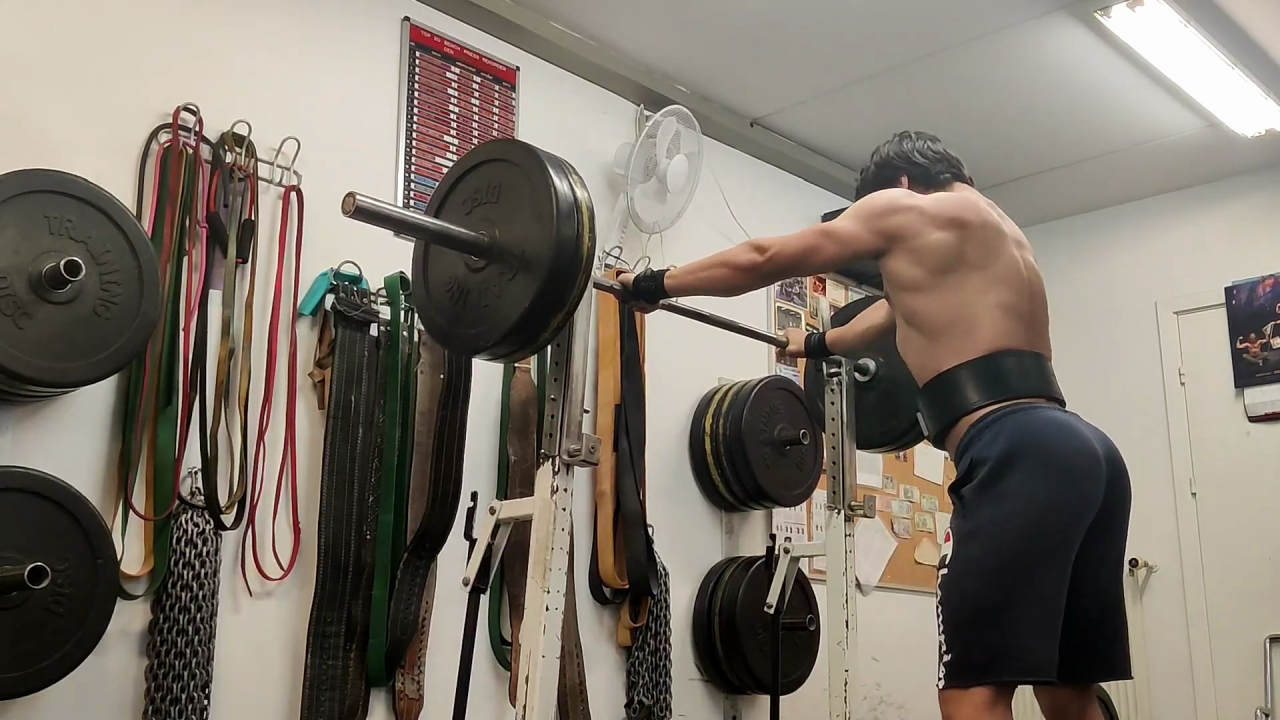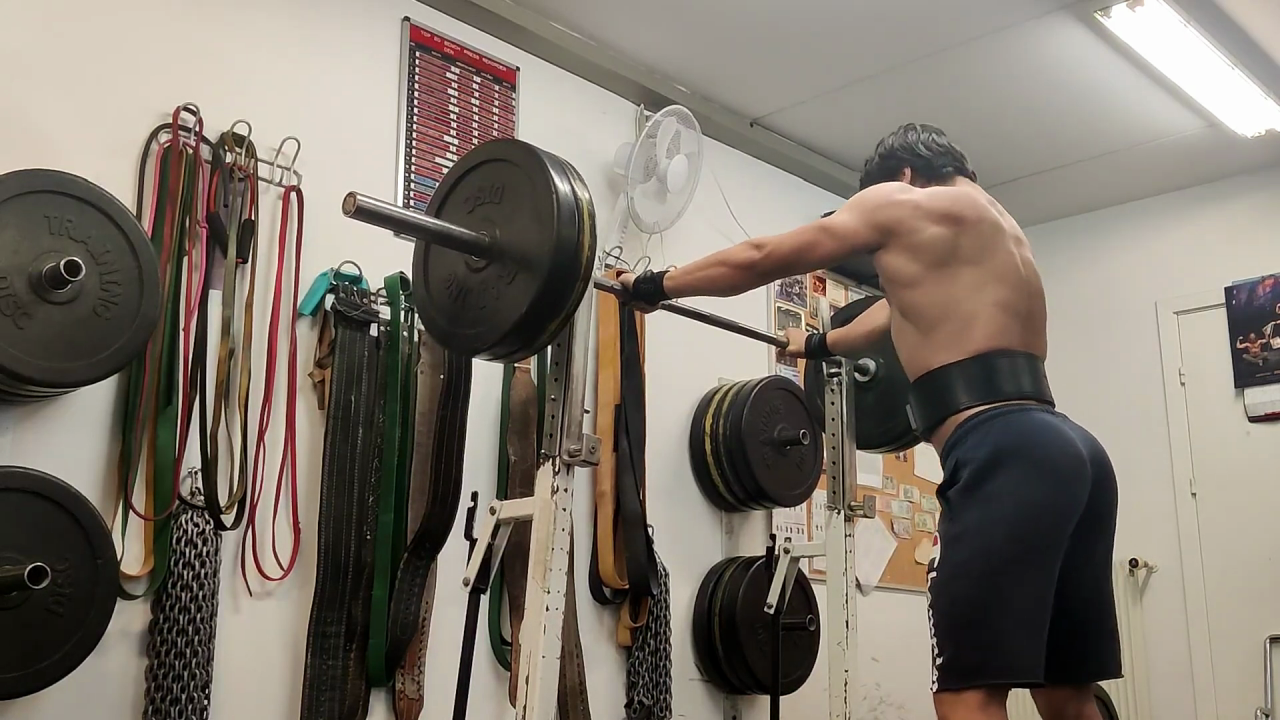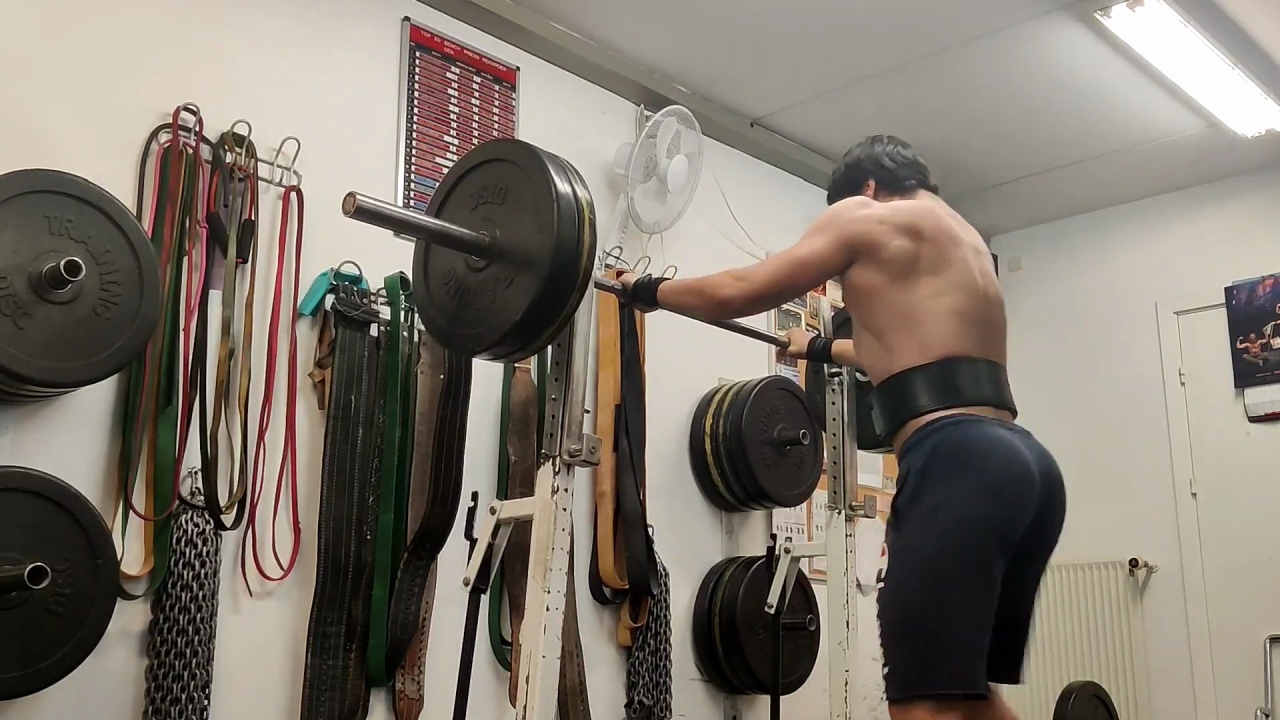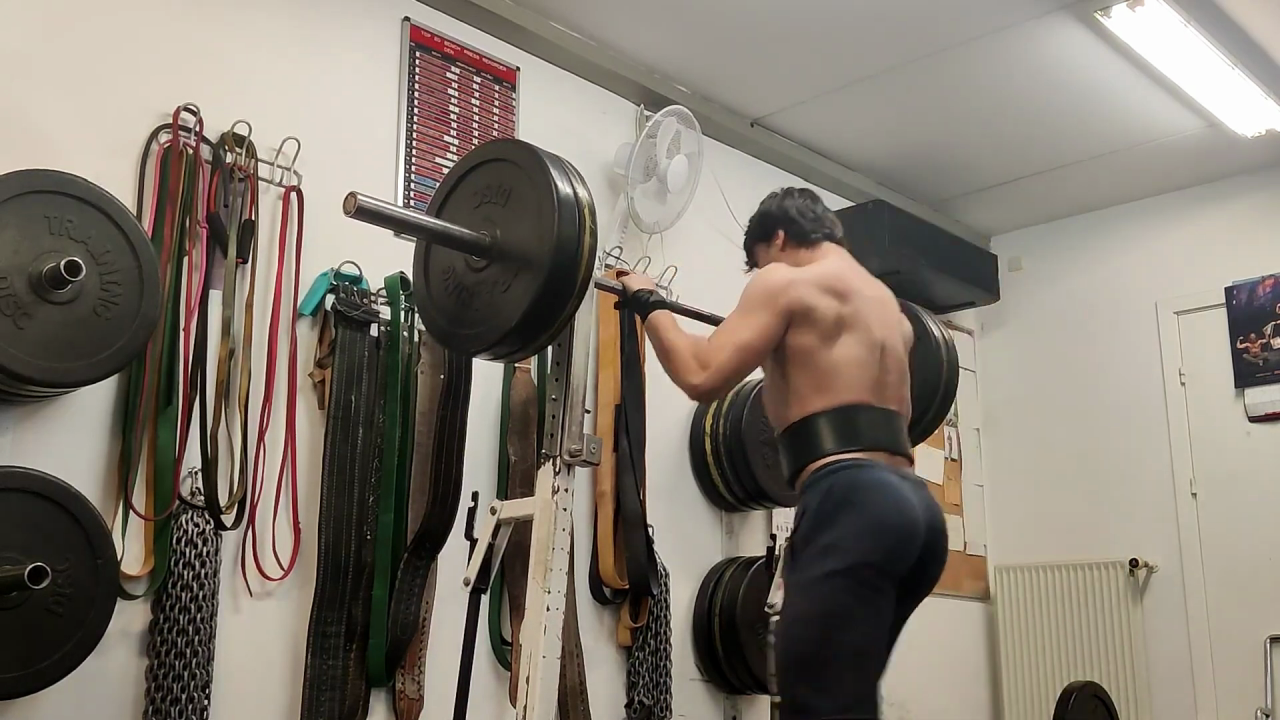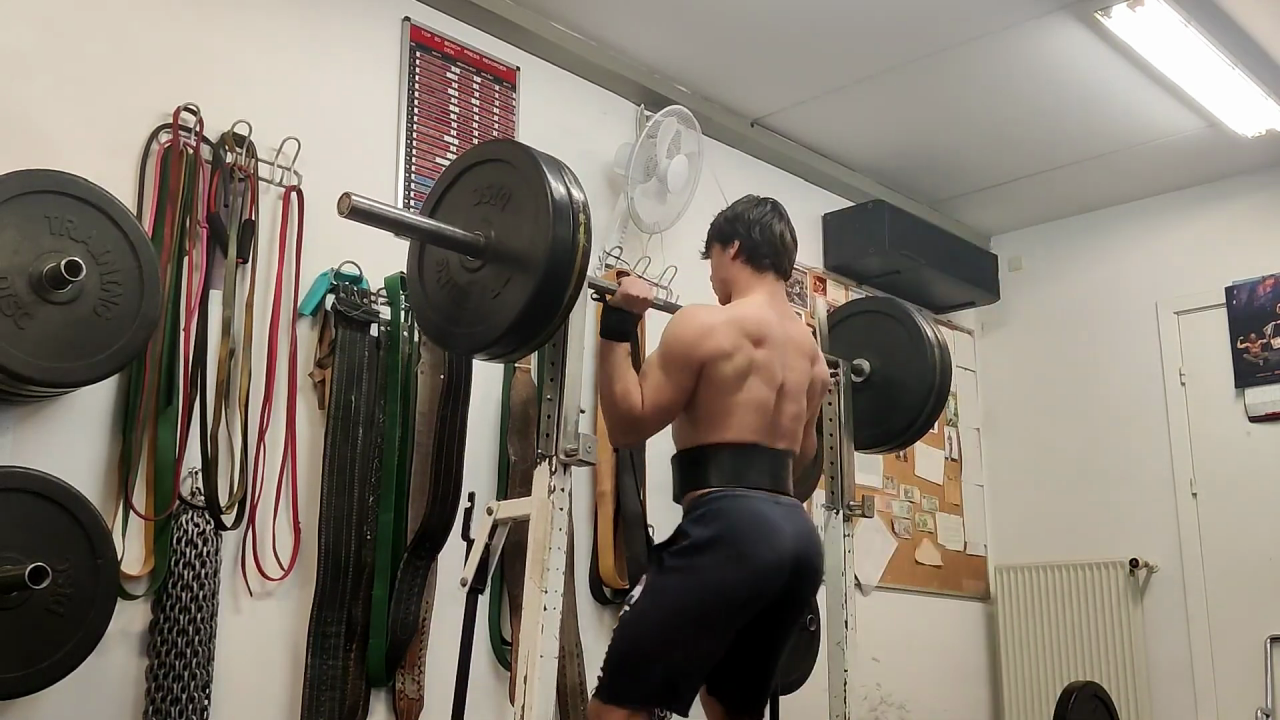
dt=0.3s
person 1, frame 1
left shoulder: (906, 209)
right shoulder: (1000, 232)
left elbow: (762, 259)
left wrist: (656, 284)
right wrist: (821, 343)
left hip: (1020, 459)
right hip: (1083, 455)
person 1, frame 2
left shoulder: (904, 202)
right shoulder: (1001, 228)
left elbow: (758, 259)
left wrist: (655, 286)
right wrist: (819, 344)
left hip: (1003, 456)
right hip: (1069, 452)
person 1, frame 3
left shoulder: (868, 217)
right shoulder: (965, 240)
left elbow: (740, 292)
left wrist: (650, 291)
right wrist: (824, 348)
left hip: (956, 465)
right hip: (1024, 463)
person 1, frame 4
left shoulder: (786, 283)
right shoulder: (885, 302)
left elbow: (702, 377)
left wrist: (648, 304)
left hip: (852, 507)
right hip: (913, 510)
person 1, frame 5
left shoulder: (704, 325)
right shoulder: (811, 350)
left elbow: (630, 422)
left wrist: (618, 327)
left hip: (730, 533)
right hip: (796, 535)
